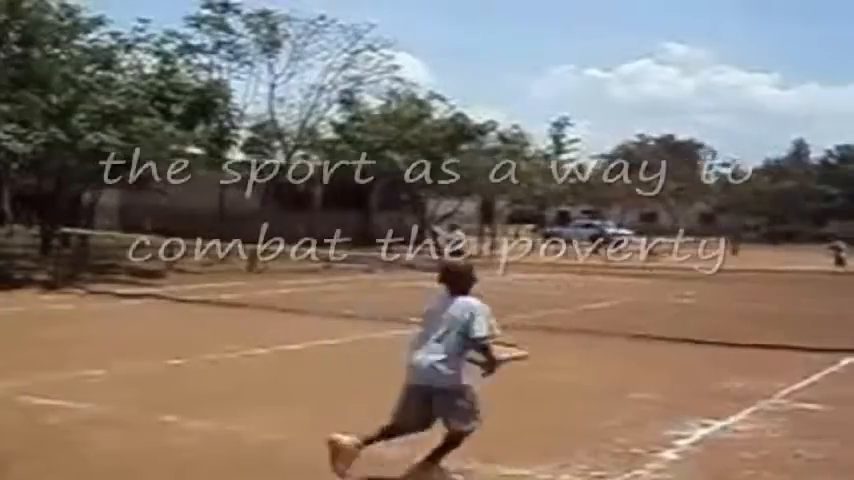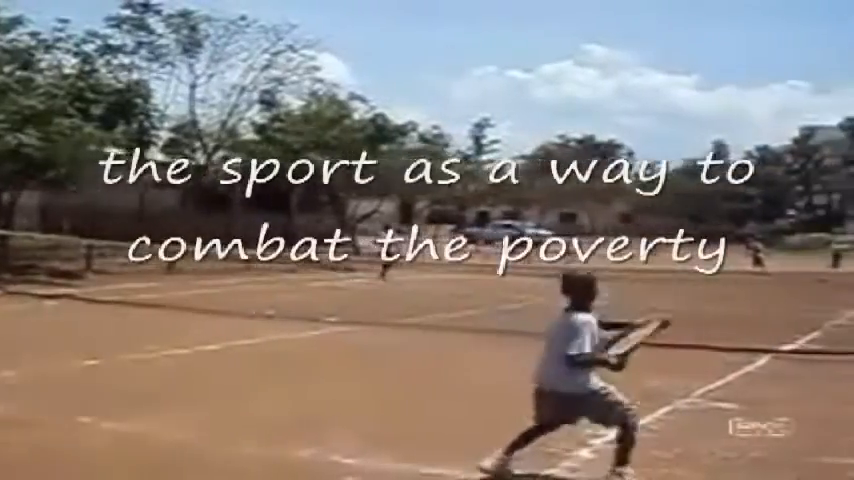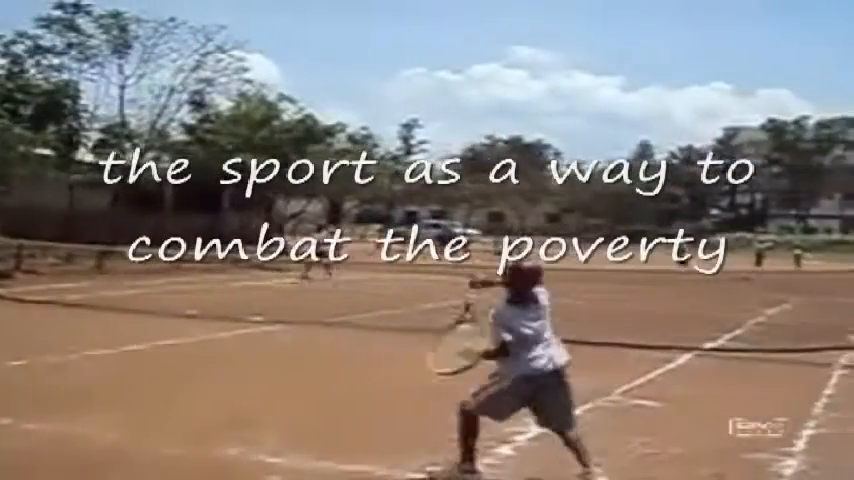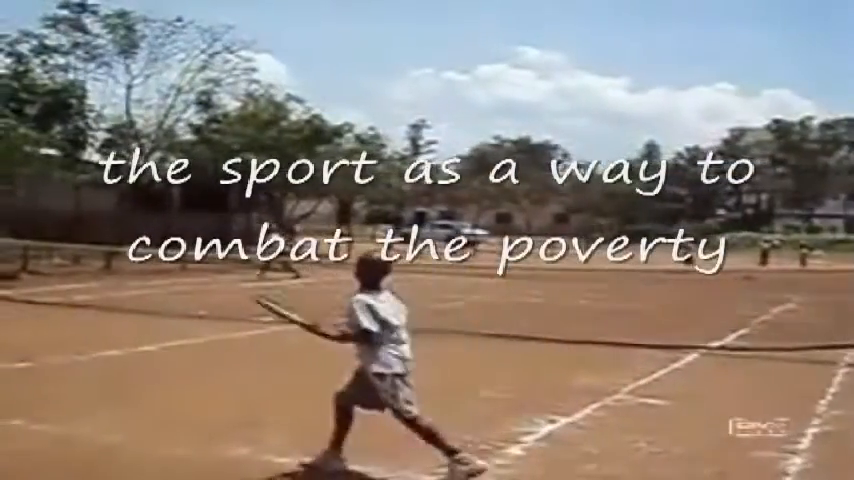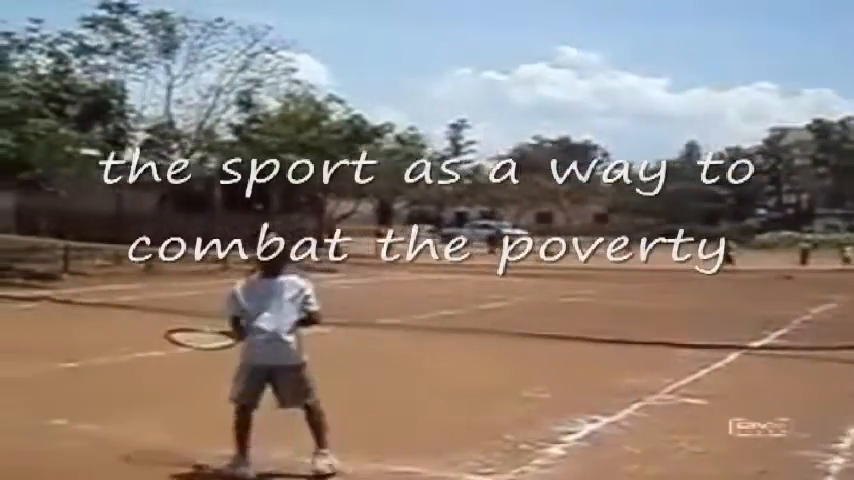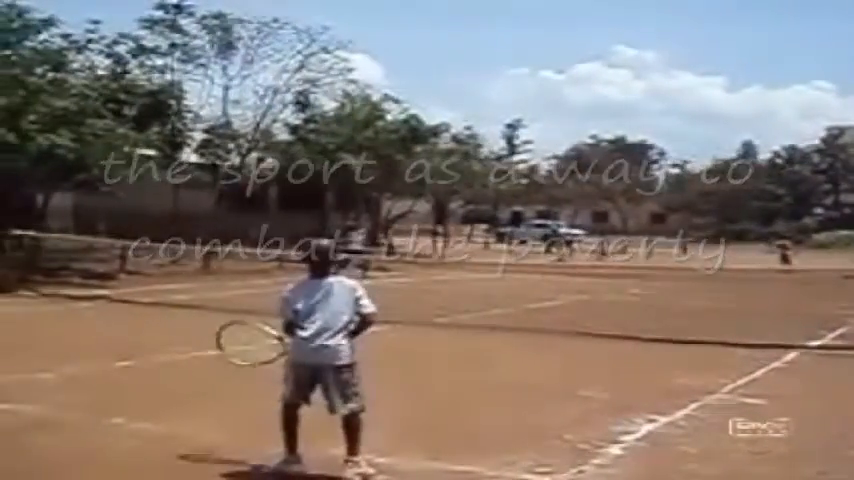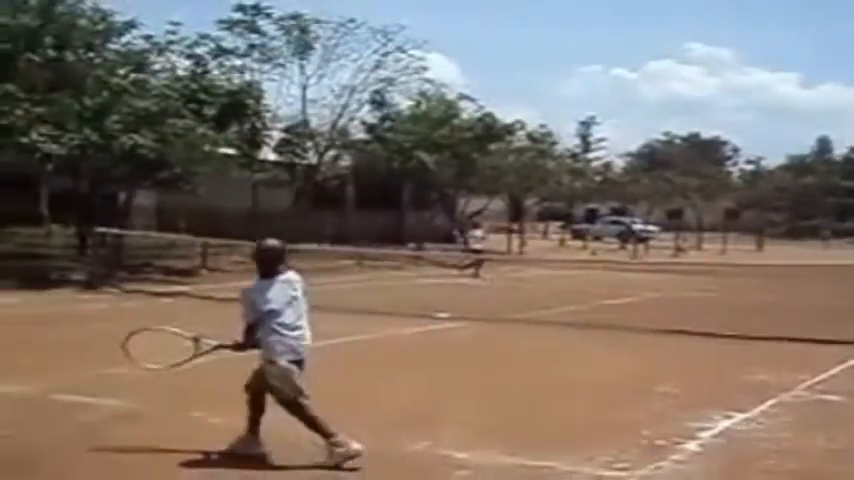
dt=0.7s
person 1, frame 1
left shoulder: (438, 302)
right shoulder: (476, 307)
right elbow: (480, 343)
right wrist: (492, 361)
left hip: (418, 371)
right hip: (446, 375)
left knee: (414, 424)
right knee: (466, 426)
left ankle: (353, 444)
person 1, frame 2
left shoulder: (568, 314)
right shoulder: (583, 322)
right elbow: (576, 360)
left wrist: (631, 326)
right wrist: (608, 362)
left hip: (547, 384)
right hip: (578, 387)
left knee: (548, 423)
right knee: (628, 420)
left ankle: (501, 458)
person 1, frame 3
left shoulder: (501, 314)
right shoulder: (541, 296)
left elbow: (503, 351)
right elbow: (526, 286)
left wrist: (480, 354)
right wrist: (489, 282)
left hip: (518, 373)
right hip: (553, 369)
left knee: (468, 410)
right knee: (564, 426)
person 1, frame 4
left shoulder: (360, 302)
right shoulder: (388, 298)
left elbow: (366, 337)
right elbow: (389, 329)
left wrist: (329, 334)
left hip: (384, 366)
right hip: (378, 365)
left knee: (409, 416)
right knee: (343, 400)
left ankle: (460, 459)
right ankle: (333, 455)
person 1, frame 5
left shoulder: (243, 288)
right shoulder: (299, 285)
left elbow: (235, 322)
right elbow: (313, 317)
left hip: (255, 355)
right hip: (289, 355)
left knee: (243, 406)
right knee: (310, 404)
left ankle: (241, 461)
right ankle: (323, 455)
person 1, frame 6
left shoulder: (295, 291)
right shoulder: (351, 287)
left elbow: (288, 327)
right elbow: (368, 319)
left hip: (302, 355)
right hip: (336, 355)
left knee: (291, 404)
right knee: (350, 408)
left ankle: (291, 457)
person 1, frame 7
left shoulder: (253, 293)
right shoulder: (294, 280)
left elbow: (251, 328)
left wrist: (246, 343)
left hip: (280, 352)
right hip: (298, 347)
left knee: (296, 402)
right knee: (254, 388)
left ankle: (339, 443)
right ankle: (251, 440)
